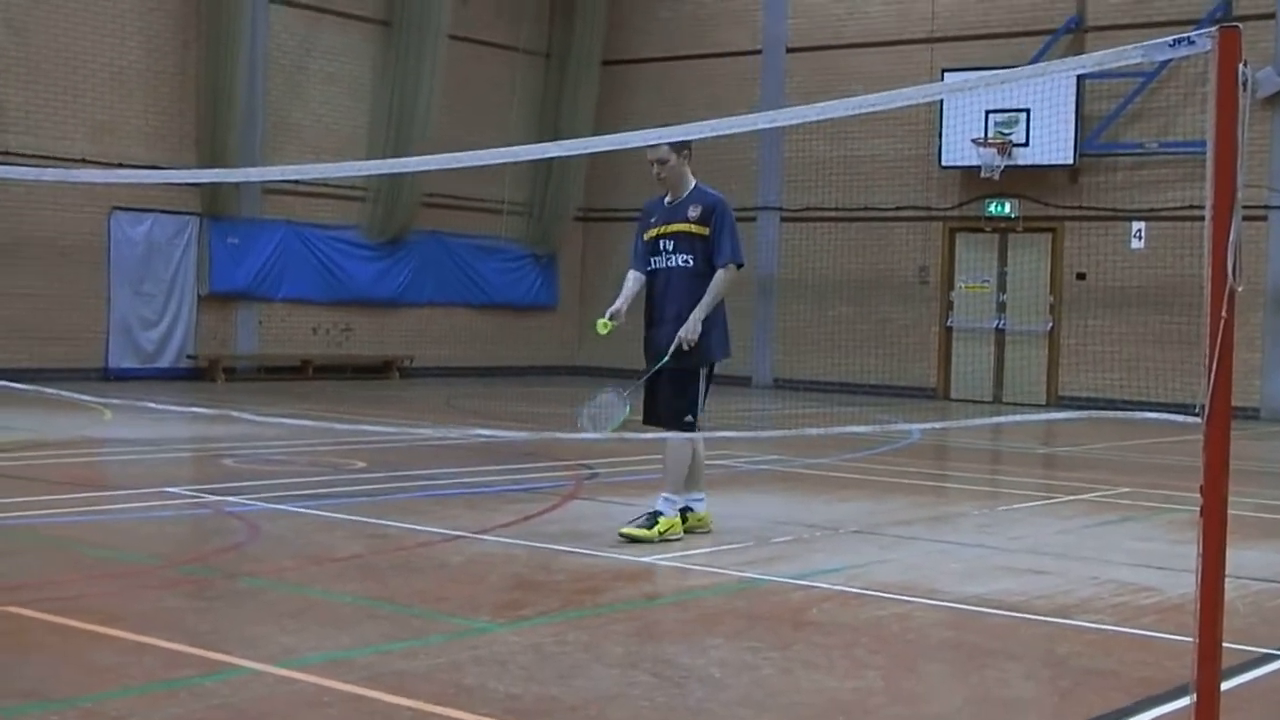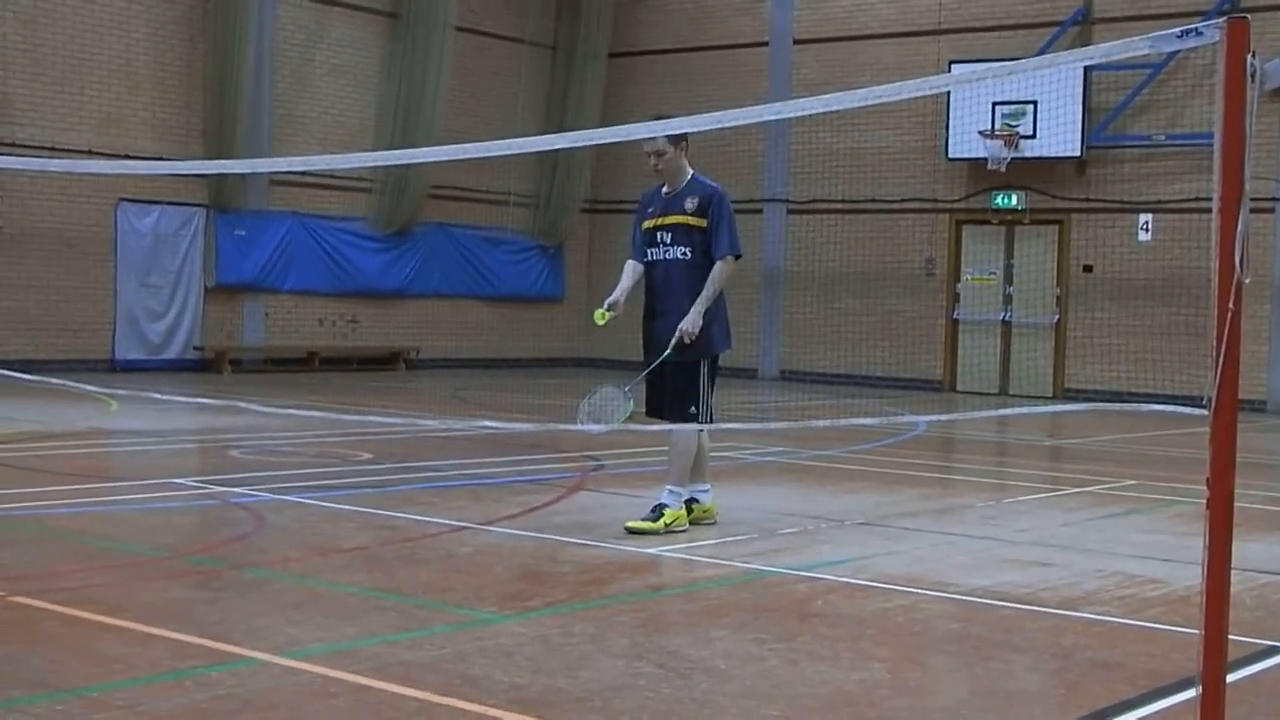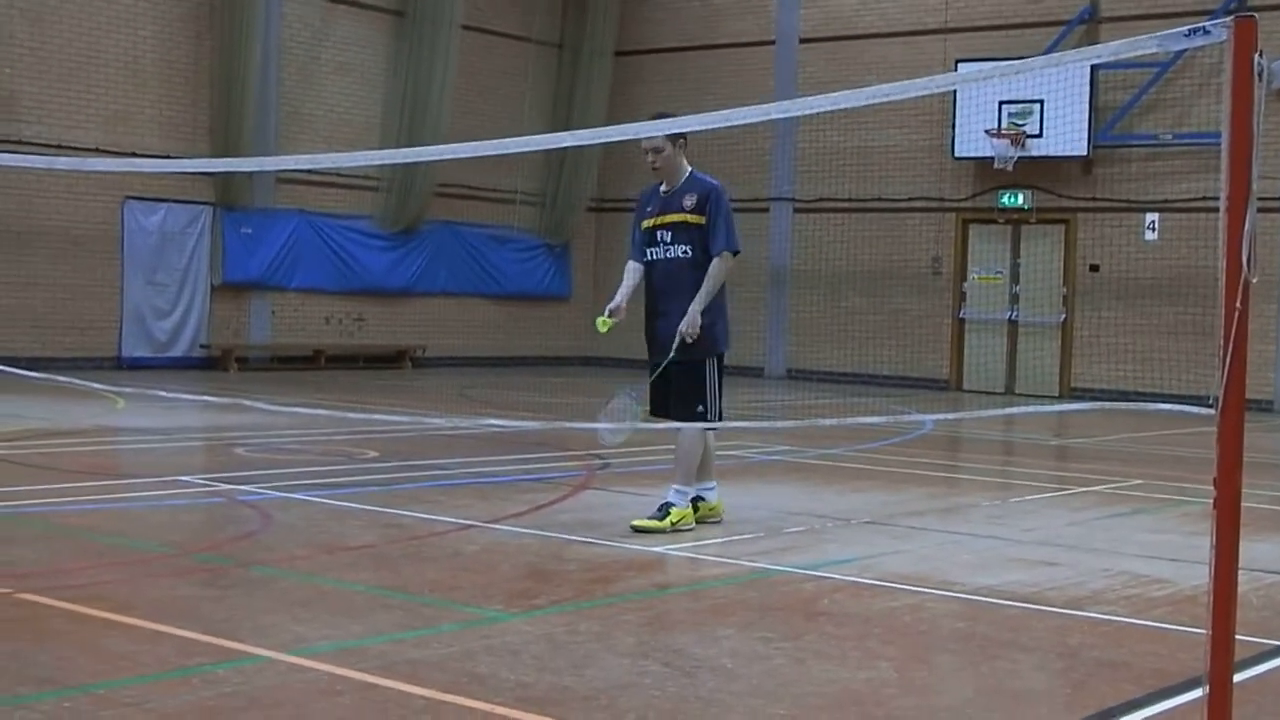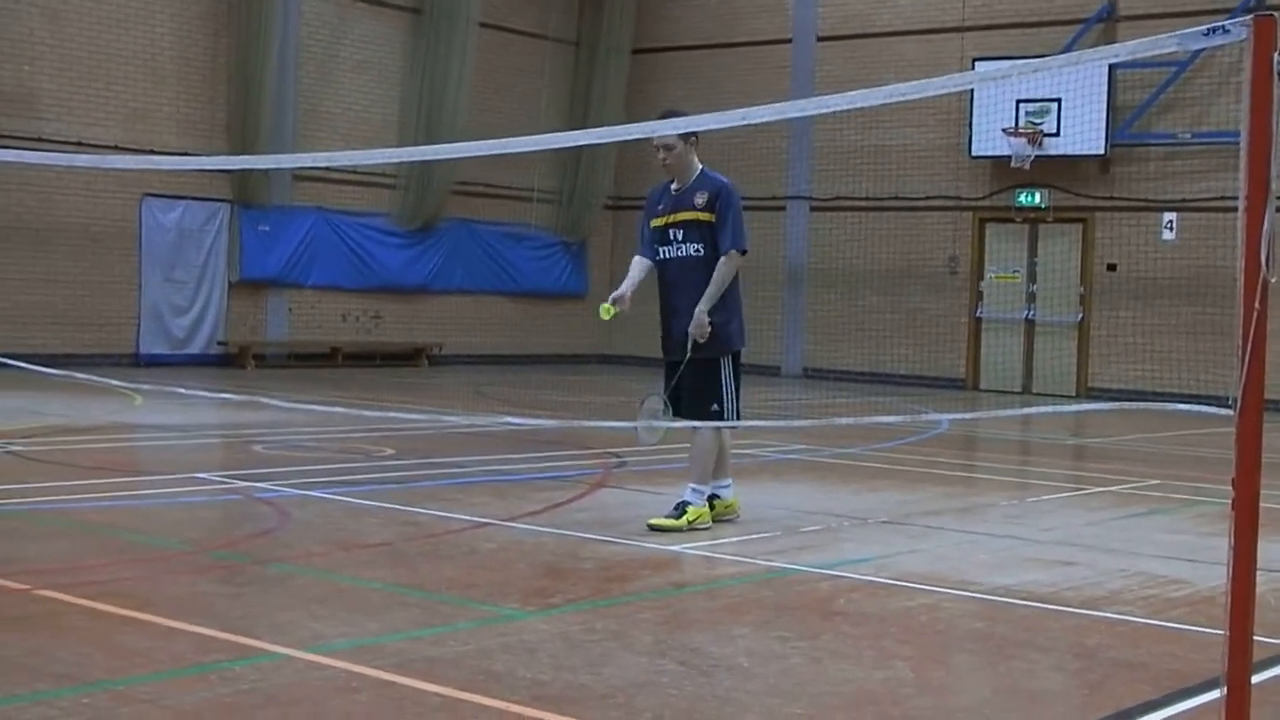
dt=0.2s
person 1, frame 1
left shoulder: (712, 205)
right shoulder: (651, 212)
left elbow: (728, 268)
right elbow: (640, 268)
left wrist: (696, 319)
right wrist: (622, 302)
left hip: (694, 336)
right hip: (659, 335)
left knee: (680, 422)
right knee: (679, 424)
left ankle: (667, 512)
right ankle: (695, 508)
person 1, frame 2
left shoulder: (710, 196)
right shoulder: (648, 203)
left elbow: (726, 259)
right elbow: (638, 258)
left wrist: (697, 312)
right wrist: (620, 293)
left hip: (695, 328)
right hip: (659, 328)
left knee: (685, 414)
right knee: (688, 416)
left ankle: (672, 504)
right ankle: (700, 499)
person 1, frame 3
left shoulder: (709, 192)
right shoulder: (646, 201)
left elbow: (724, 256)
right elbow: (638, 258)
left wrist: (696, 311)
right wrist: (622, 297)
left hip: (698, 327)
right hip: (661, 328)
left knee: (692, 413)
right knee: (689, 414)
left ankle: (678, 503)
right ankle: (706, 498)
person 1, frame 4
left shoulder: (719, 190)
right shoulder: (657, 199)
left elbow: (732, 254)
right elbow: (647, 254)
left wrist: (703, 310)
right wrist: (627, 288)
left hip: (712, 325)
right hip: (676, 327)
left knee: (708, 412)
right knee: (708, 413)
left ankle: (695, 502)
right ankle: (722, 496)
